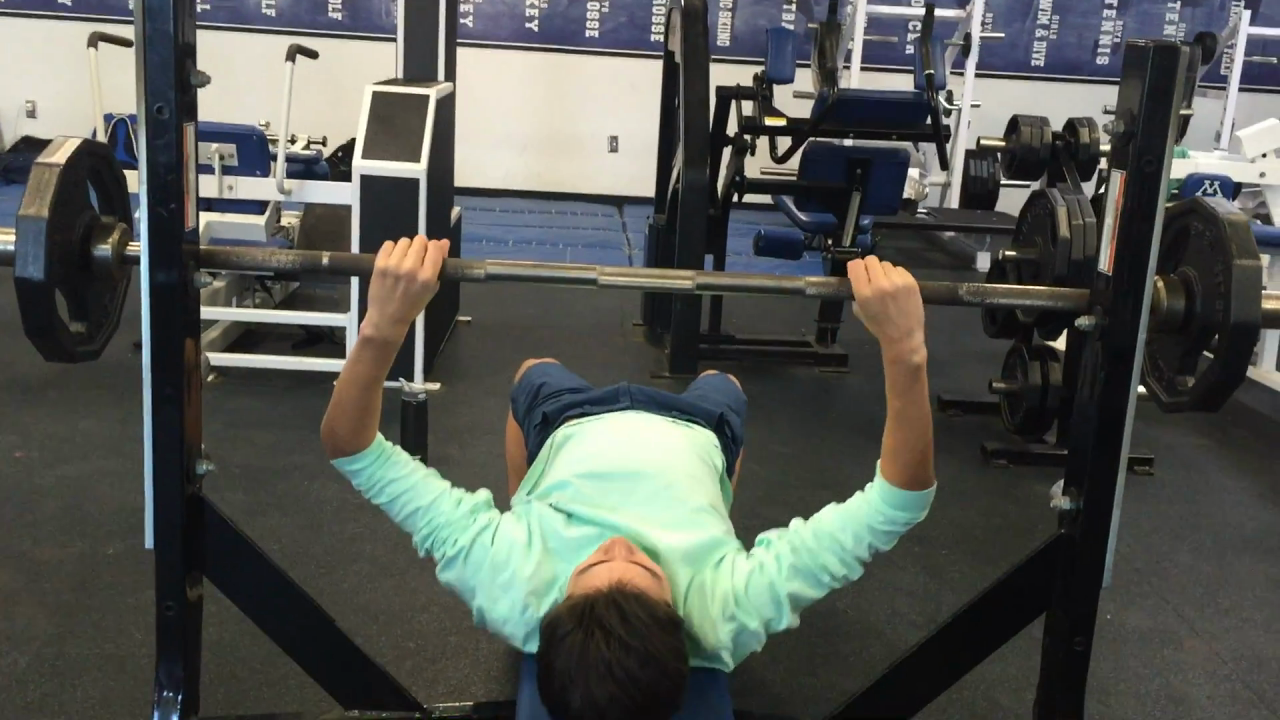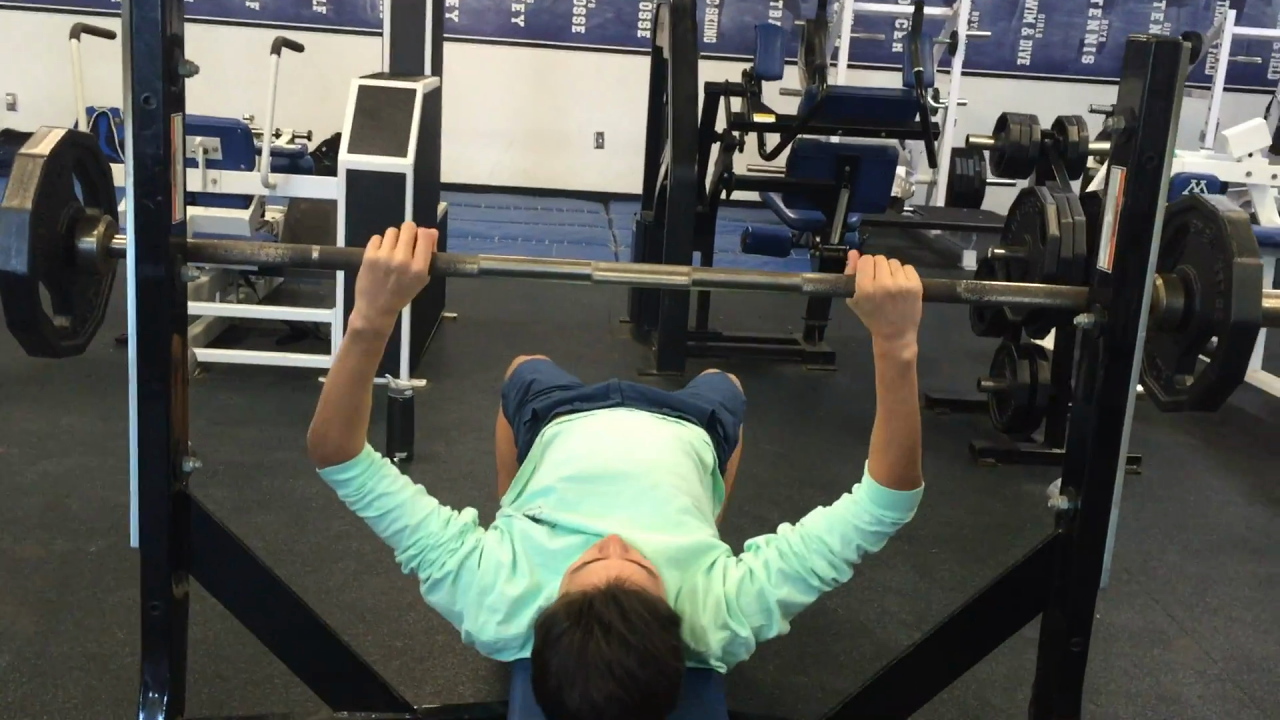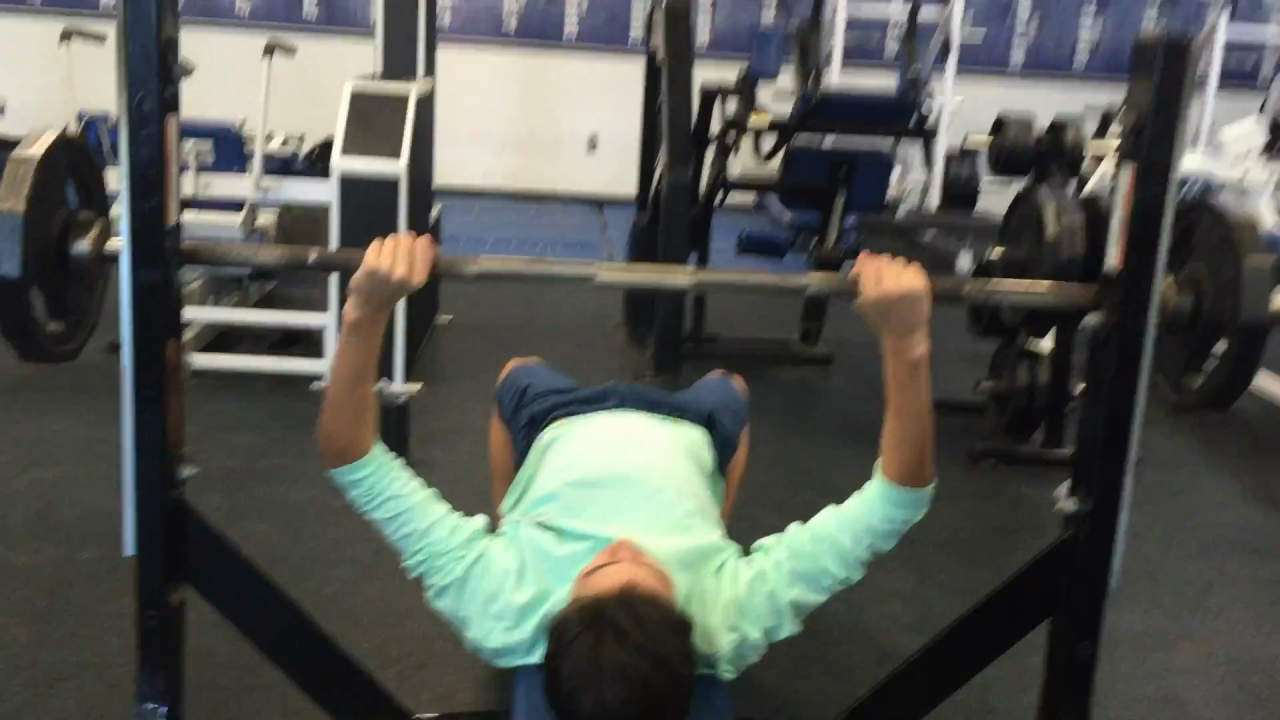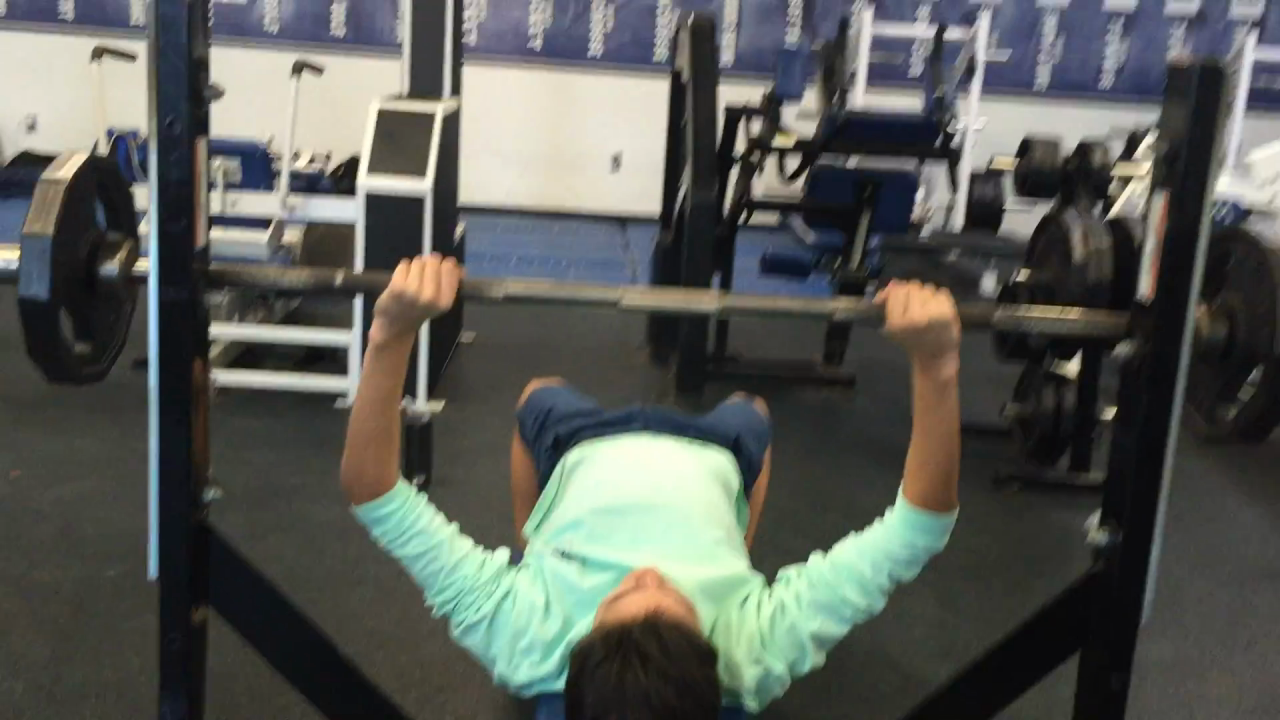
dt=0.2s
person 1, frame 1
left shoulder: (512, 588)
right shoulder: (728, 609)
left elbow: (351, 450)
right elbow: (899, 501)
left wrist: (382, 326)
right wrist: (903, 347)
left knee: (536, 371)
right knee: (721, 385)
person 1, frame 2
left shoulder: (496, 606)
right shoulder: (722, 615)
left elbow: (339, 459)
right elbow: (888, 502)
left wrist: (370, 317)
right wrist: (895, 345)
left knee: (528, 369)
right knee: (722, 386)
person 1, frame 3
left shoulder: (502, 611)
right shoulder: (731, 620)
left elbow: (350, 463)
right elbow: (897, 502)
left wrist: (365, 313)
right wrist: (906, 344)
left knee: (520, 375)
right knee: (724, 388)
person 1, frame 4
left shoulder: (524, 641)
right shoulder: (757, 651)
left elbow: (370, 494)
right elbow: (917, 529)
left wrist: (390, 336)
right wrist: (935, 367)
left knee: (543, 395)
right knee: (748, 412)
